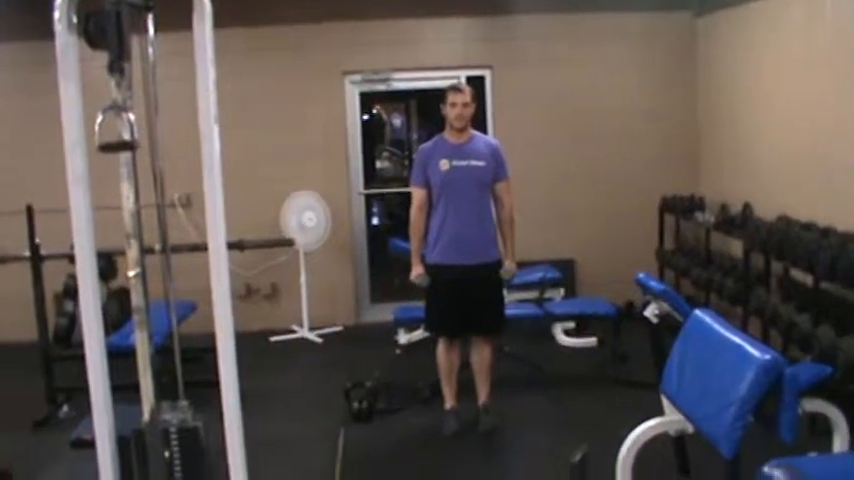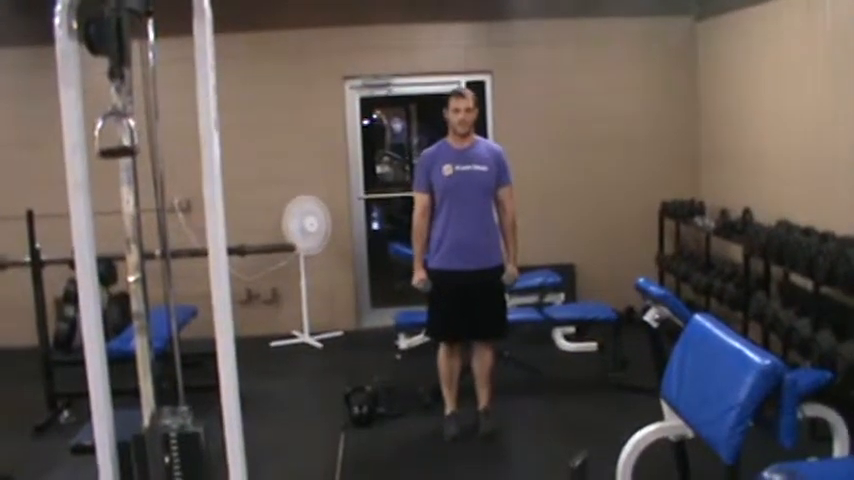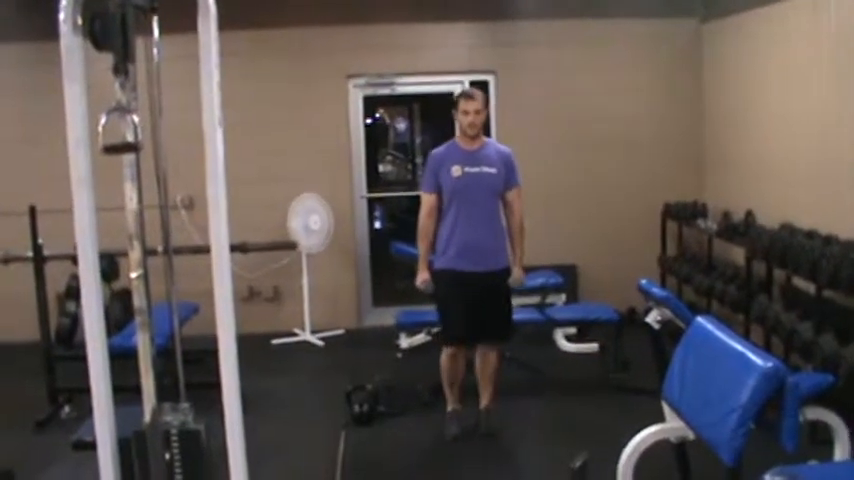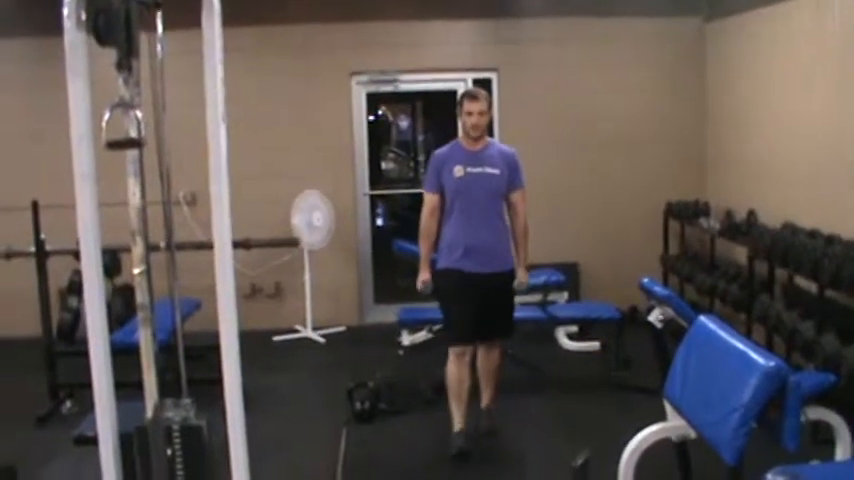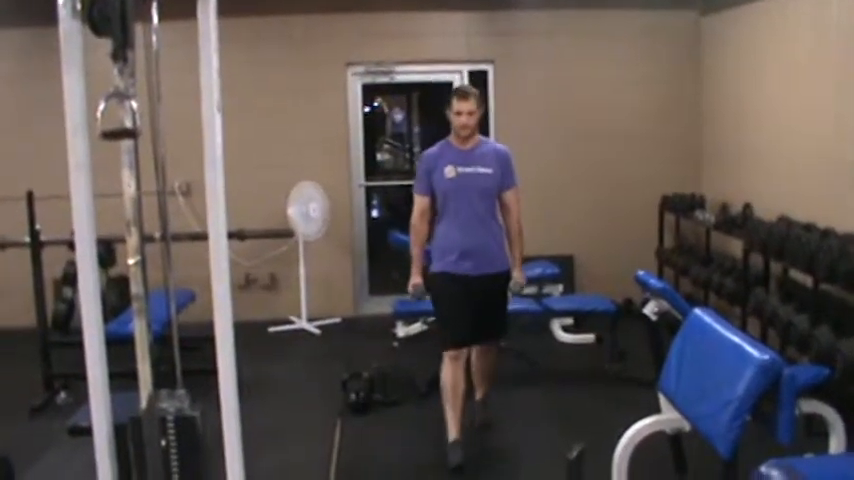
dt=0.2s
person 1, frame 1
left shoulder: (491, 149)
right shoulder: (427, 153)
left elbow: (504, 204)
right elbow: (418, 209)
left wrist: (509, 254)
right wrist: (416, 260)
left hip: (485, 260)
right hip: (442, 262)
left knee: (483, 335)
right knee: (448, 337)
left ankle: (484, 404)
right ankle: (450, 406)
person 1, frame 2
left shoulder: (494, 155)
right shoulder: (430, 158)
left elbow: (506, 209)
right elbow: (421, 214)
left wrist: (511, 259)
right wrist: (418, 265)
left hip: (487, 266)
right hip: (445, 267)
left knee: (484, 341)
right knee: (449, 343)
left ankle: (484, 408)
right ankle: (450, 410)
person 1, frame 3
left shoulder: (503, 157)
right shoulder: (439, 158)
left elbow: (514, 213)
right elbow: (428, 214)
left wrist: (518, 262)
right wrist: (423, 265)
left hip: (494, 268)
right hip: (451, 267)
left knee: (489, 342)
right knee: (454, 345)
left ankle: (484, 408)
right ankle: (452, 407)
person 1, frame 4
left shoulder: (506, 157)
right shoulder: (442, 158)
left elbow: (518, 213)
right elbow: (430, 213)
left wrist: (522, 263)
right wrist: (424, 265)
left hip: (498, 267)
right hip: (455, 268)
left knee: (491, 342)
right knee: (459, 349)
left ankle: (486, 406)
right ankle: (457, 428)
person 1, frame 5
left shoulder: (499, 156)
right shoulder: (432, 159)
left elbow: (512, 212)
right elbow: (420, 216)
left wrist: (517, 263)
right wrist: (416, 269)
left hip: (493, 268)
right hip: (449, 270)
left knee: (487, 342)
right knee: (454, 353)
left ankle: (481, 398)
right ankle: (453, 436)
